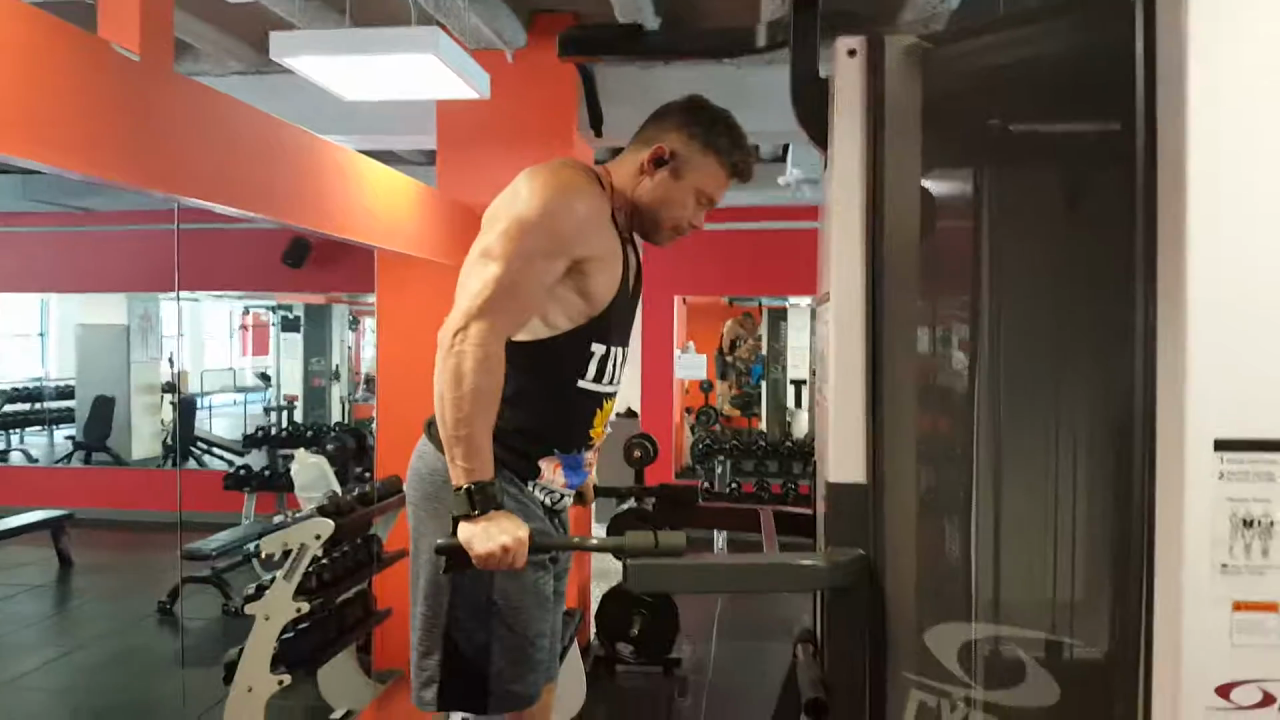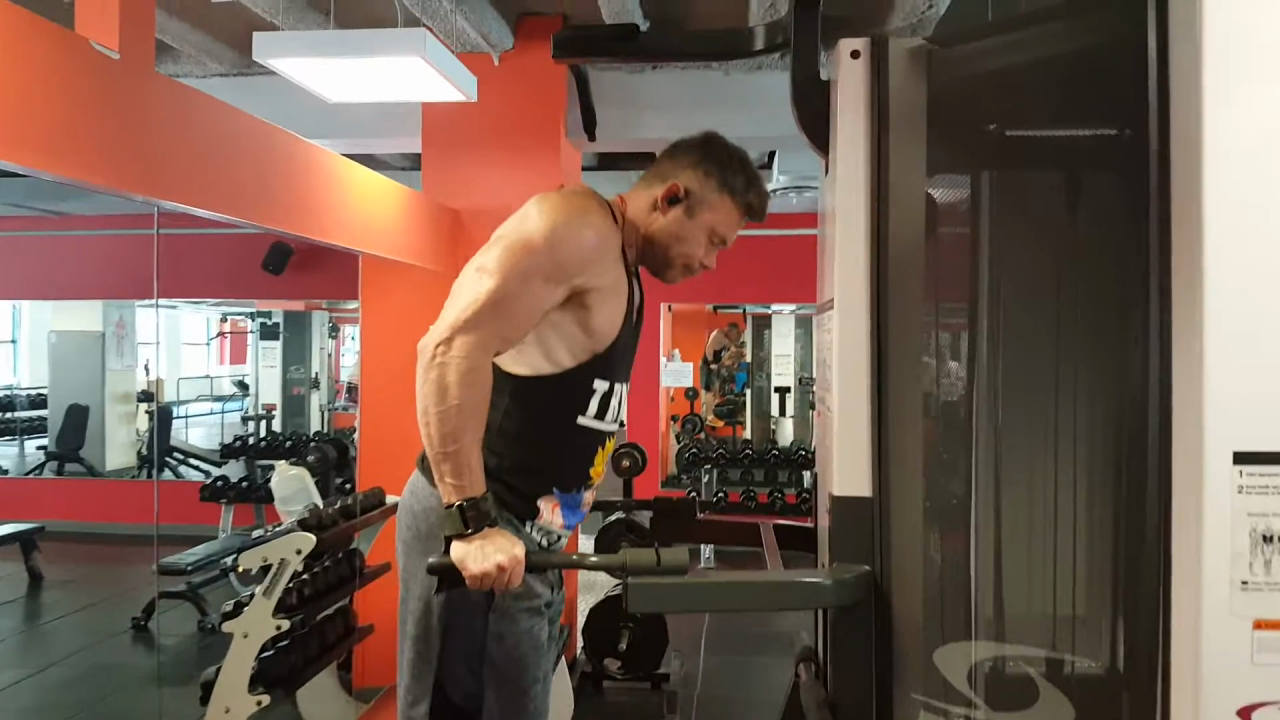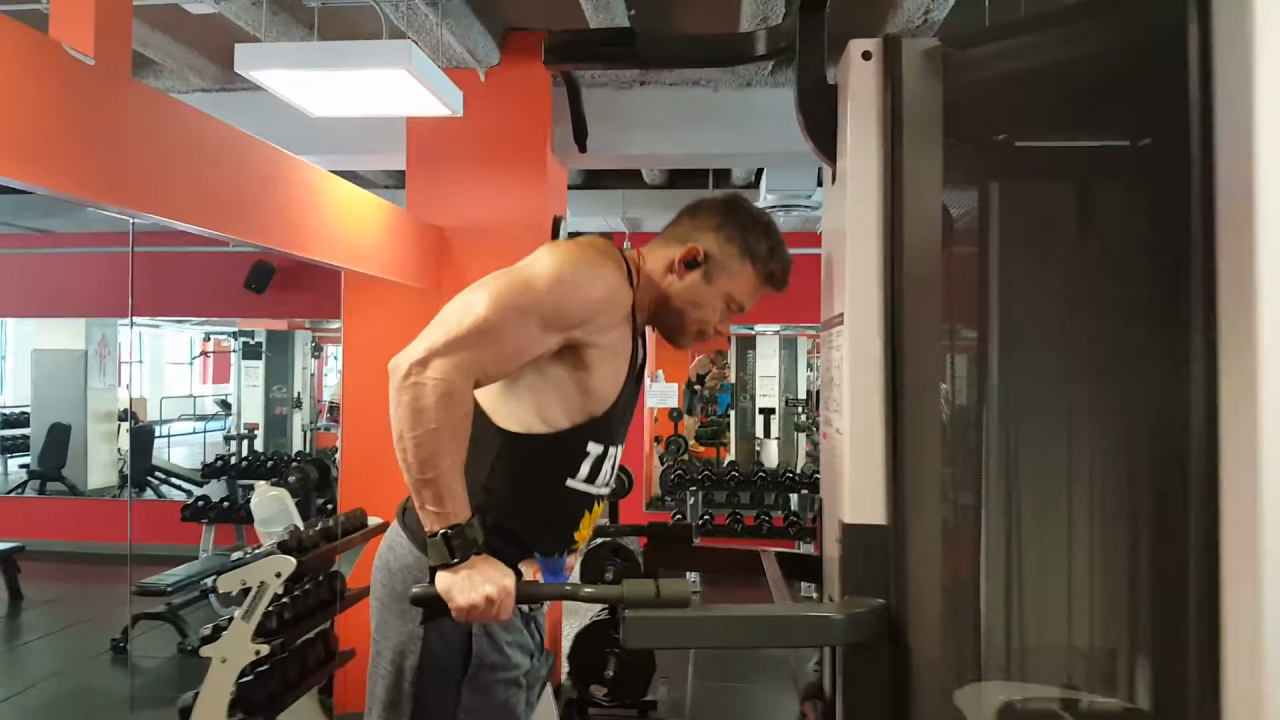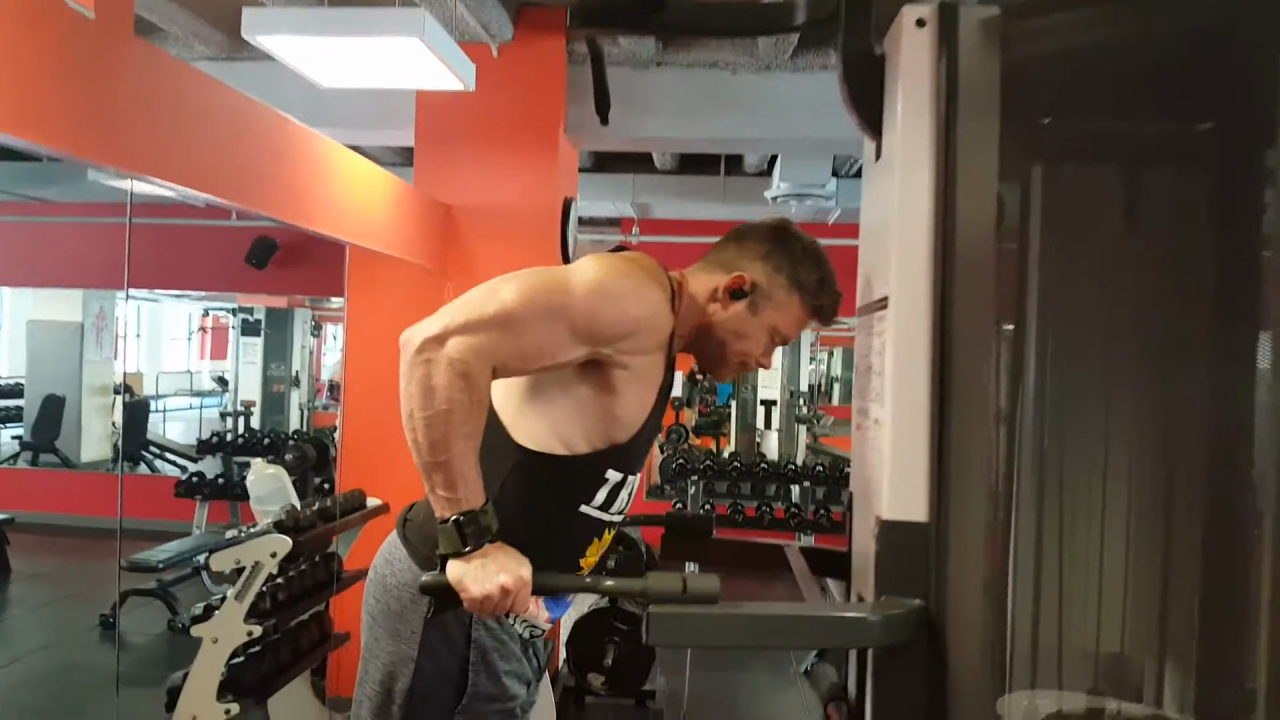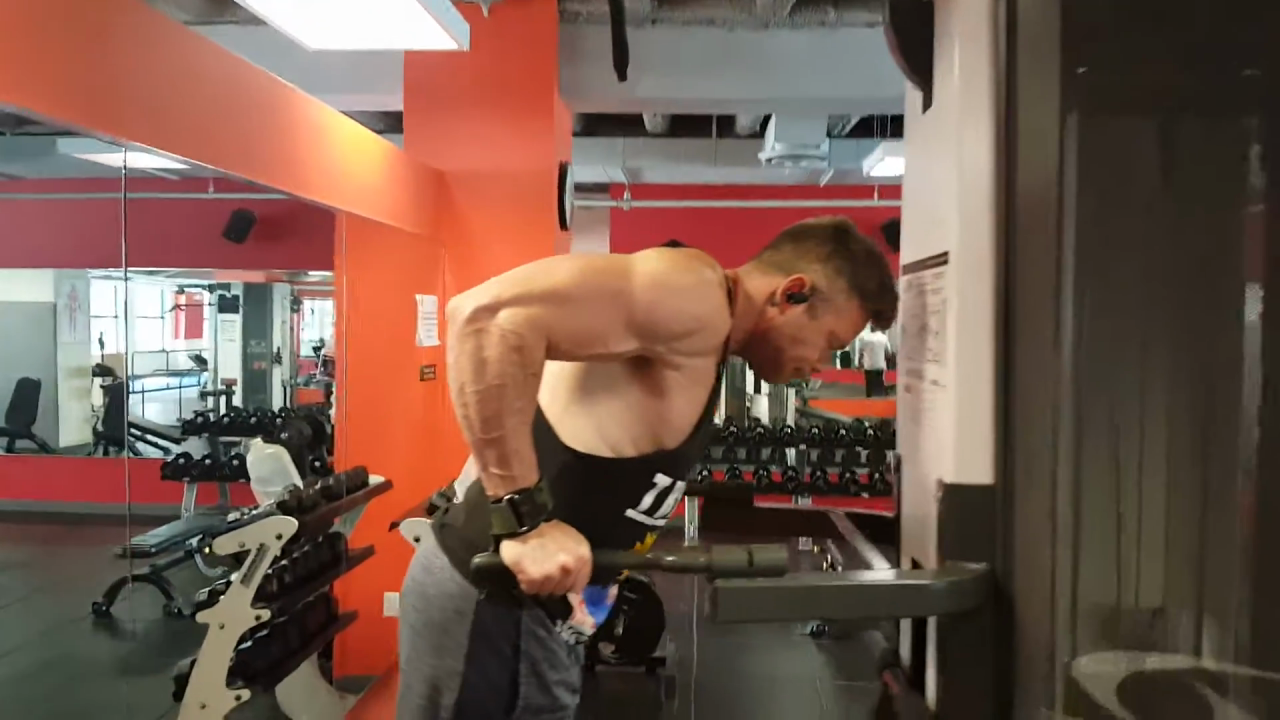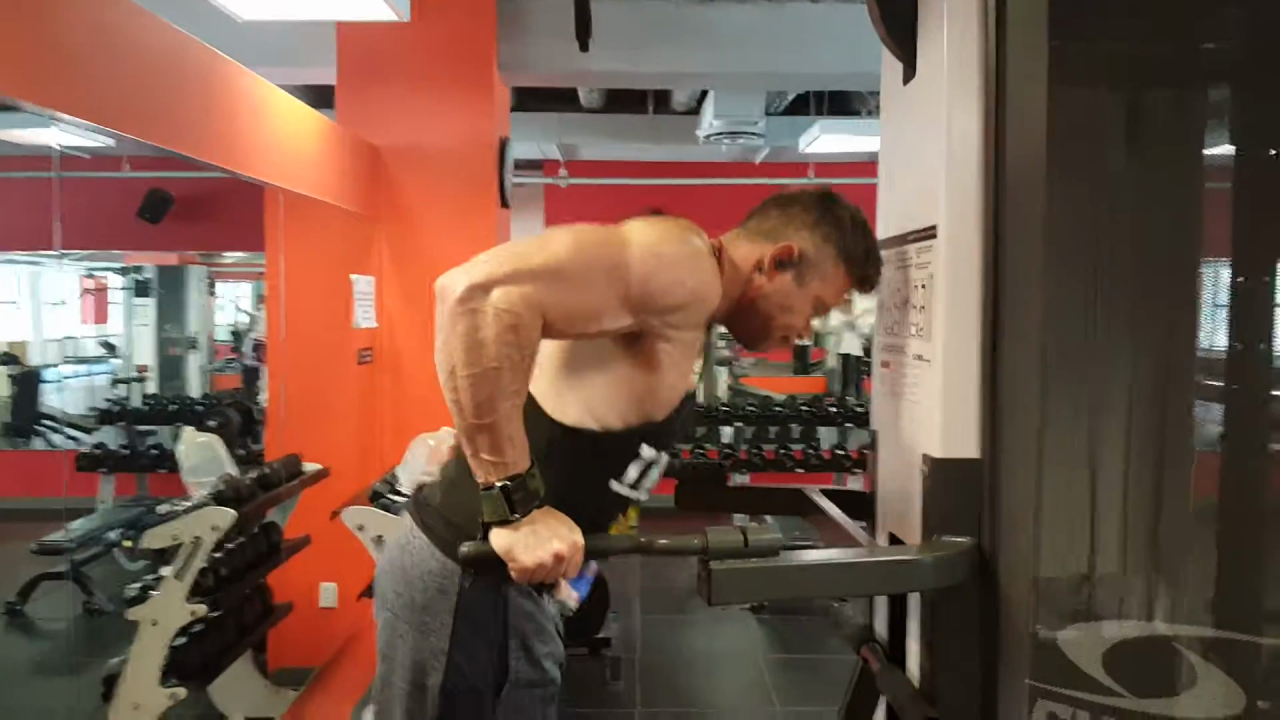
dt=0.4s
person 1, frame 1
left shoulder: (621, 241)
right shoulder: (567, 198)
right elbow: (470, 333)
right wrist: (477, 502)
left hip: (539, 494)
right hip: (487, 490)
person 1, frame 2
left shoulder: (624, 274)
right shoulder: (578, 226)
right elbow: (450, 347)
right wrist: (470, 520)
left hip: (532, 533)
right hip: (480, 527)
person 1, frame 3
left shoulder: (627, 328)
right shoulder: (592, 278)
right elbow: (427, 368)
right wrist: (457, 551)
left hip: (508, 589)
right hip: (461, 583)
person 1, frame 4
left shoulder: (655, 342)
right shoulder: (635, 295)
right elbow: (439, 345)
right wrist: (471, 539)
left hip: (508, 604)
right hip: (457, 595)
person 1, frame 5
left shoulder: (703, 337)
right shoulder: (694, 295)
right elbow: (489, 316)
right wrist: (524, 520)
left hip: (542, 606)
right hip: (496, 600)
person 1, frame 6
left shoulder: (681, 307)
right shoulder: (683, 266)
right elbow: (478, 293)
right wrist: (514, 504)
left hip: (511, 579)
right hip: (470, 579)
